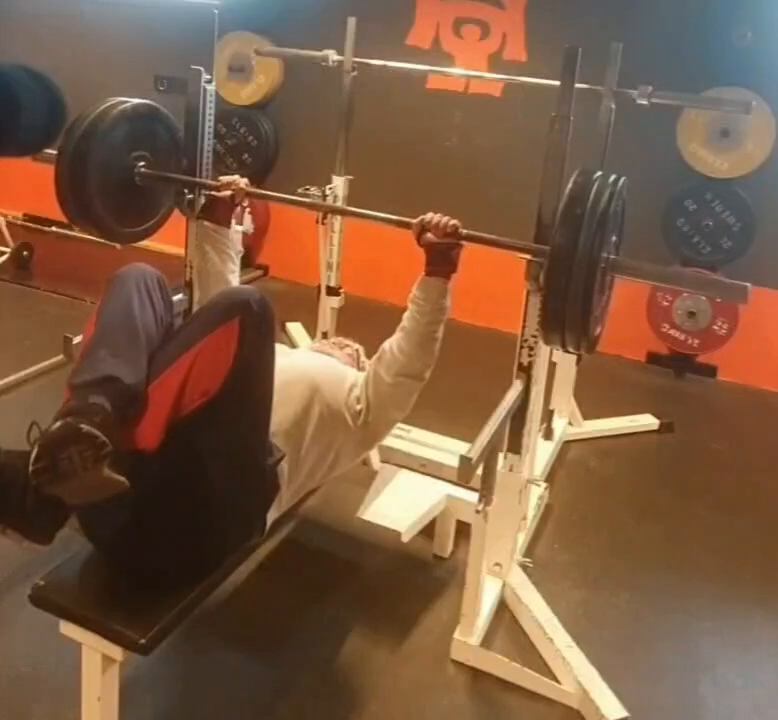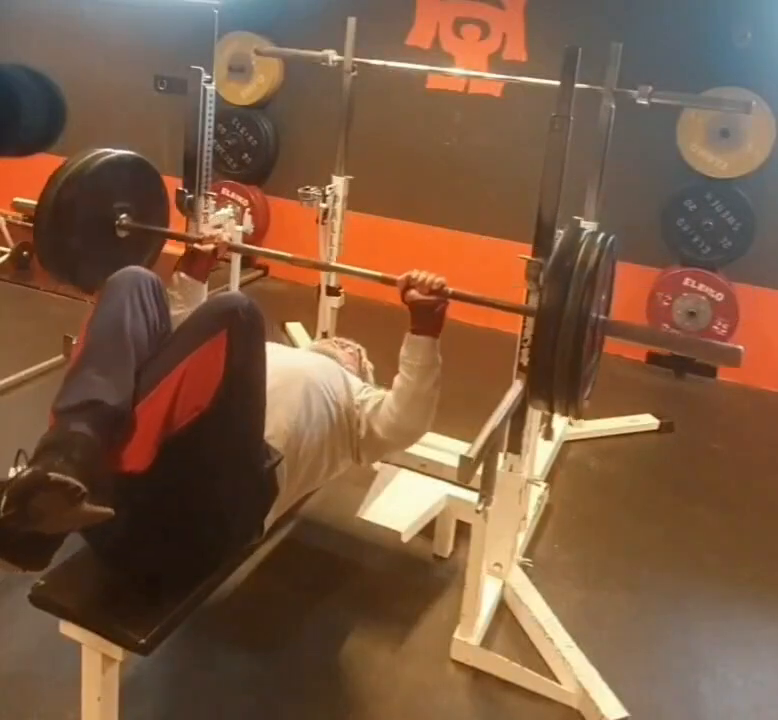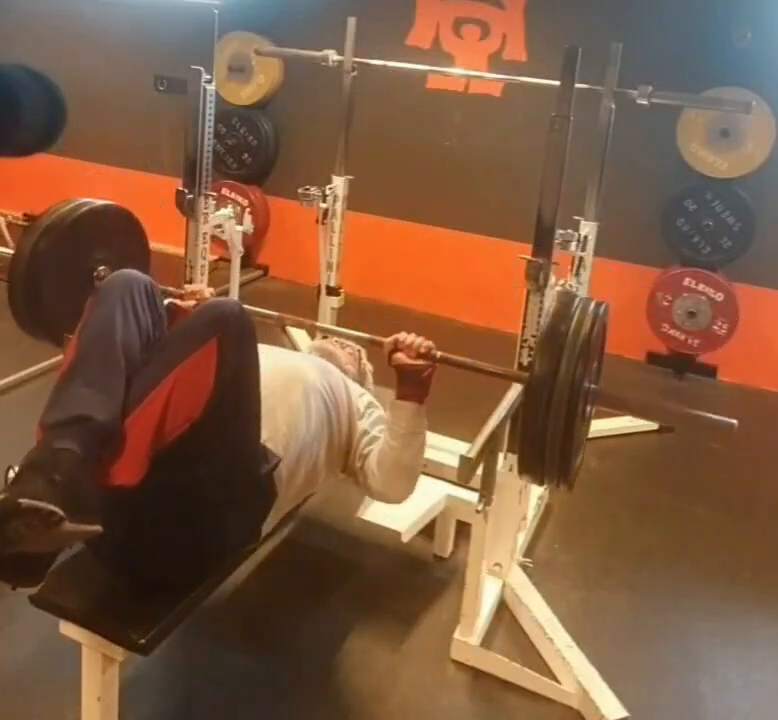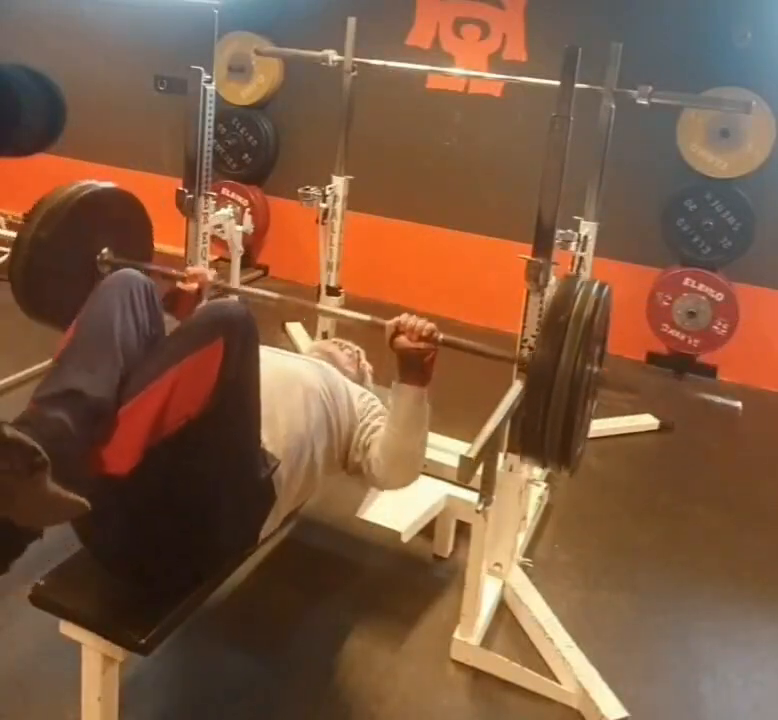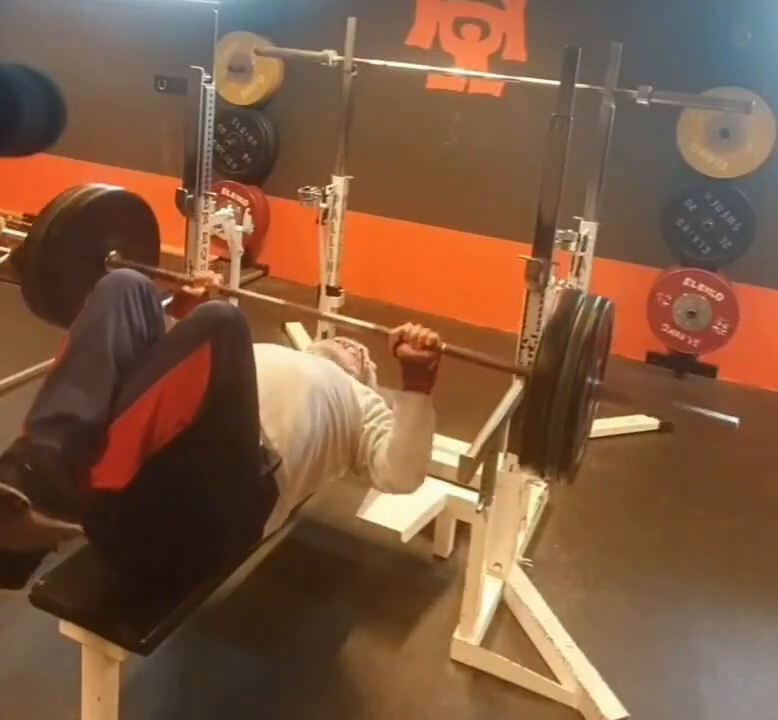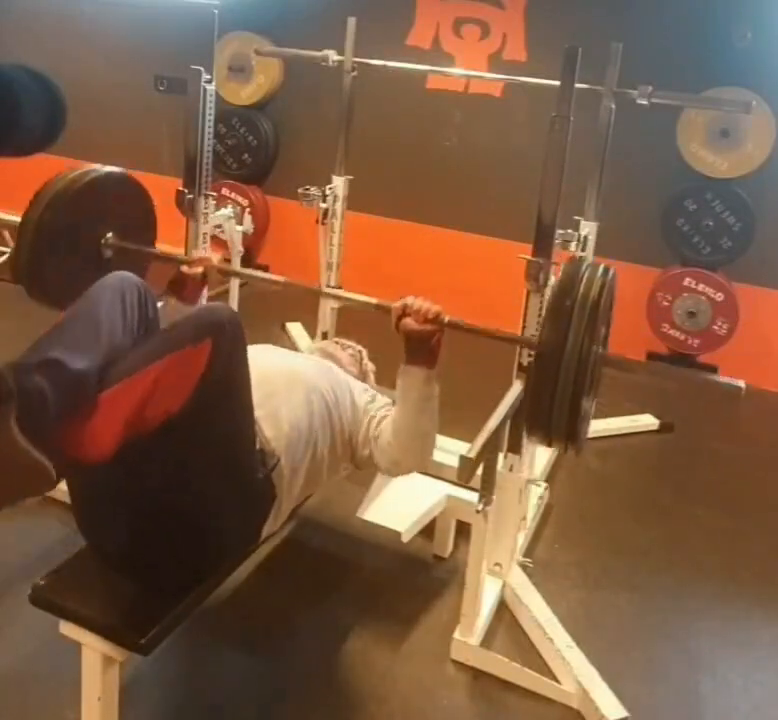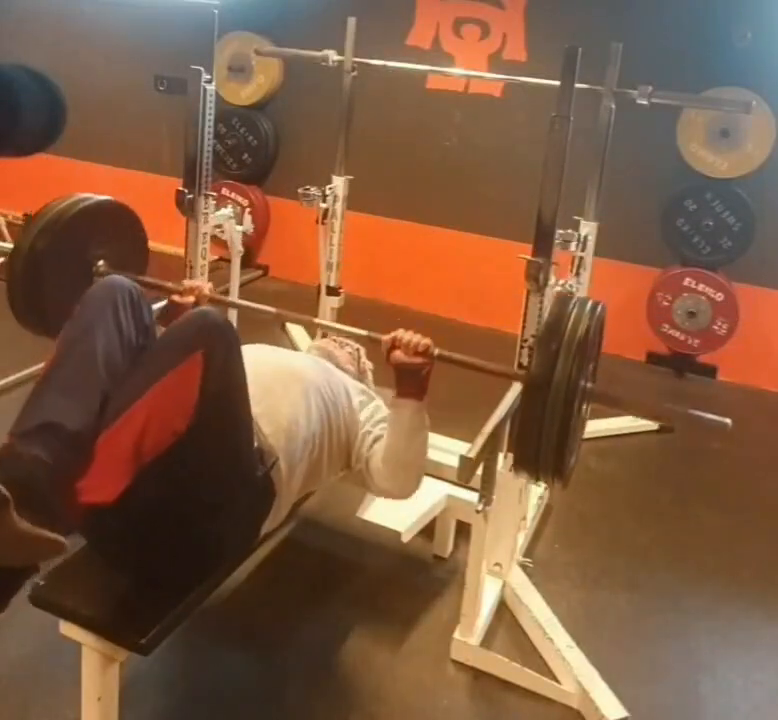
dt=0.7s
person 1, frame 1
left shoulder: (356, 401)
right shoulder: (277, 358)
left elbow: (409, 363)
right elbow: (215, 301)
left wrist: (437, 271)
right wrist: (216, 220)
left hip: (207, 511)
left knee: (244, 308)
right knee: (138, 280)
person 1, frame 2
left shoulder: (354, 400)
right shoulder: (275, 356)
left elbow: (406, 423)
right elbow: (177, 346)
left wrist: (424, 329)
right wrist: (192, 274)
left hip: (212, 506)
left knee: (232, 313)
right knee: (134, 285)
left ankle: (87, 478)
right ankle: (67, 466)
person 1, frame 3
left shoulder: (352, 403)
right shoulder: (269, 359)
left elbow: (391, 481)
left wrist: (411, 392)
right wrist: (175, 331)
left hip: (213, 498)
right hip: (133, 481)
left knee: (222, 319)
right knee: (126, 287)
left ankle: (77, 490)
right ankle: (52, 487)
person 1, frame 4
left shoulder: (353, 405)
right shoulder: (271, 360)
left elbow: (395, 468)
right elbow: (173, 367)
left wrist: (412, 375)
right wrist: (179, 313)
left hip: (207, 508)
left knee: (227, 319)
right knee: (128, 286)
right ankle: (41, 460)
person 1, frame 5
left shoulder: (357, 404)
right shoulder: (278, 360)
left elbow: (402, 470)
right elbow: (174, 368)
left wrist: (416, 384)
right wrist: (185, 316)
left hip: (211, 507)
right hip: (135, 478)
left knee: (219, 322)
right knee: (125, 289)
left ankle: (57, 492)
right ankle: (39, 483)
person 1, frame 6
left shoulder: (358, 406)
right shoulder: (263, 361)
left elbow: (404, 453)
right elbow: (171, 358)
left wrist: (419, 358)
right wrist: (182, 295)
left hip: (208, 510)
right hip: (124, 481)
left knee: (217, 324)
right knee: (124, 291)
person 1, frame 7
left shoulder: (354, 404)
right shoulder: (265, 360)
left elbow: (397, 476)
right elbow: (164, 376)
left wrist: (410, 389)
right wrist: (173, 323)
left hip: (211, 501)
right hip: (130, 481)
left knee: (207, 330)
right knee: (115, 294)
left ankle: (42, 507)
